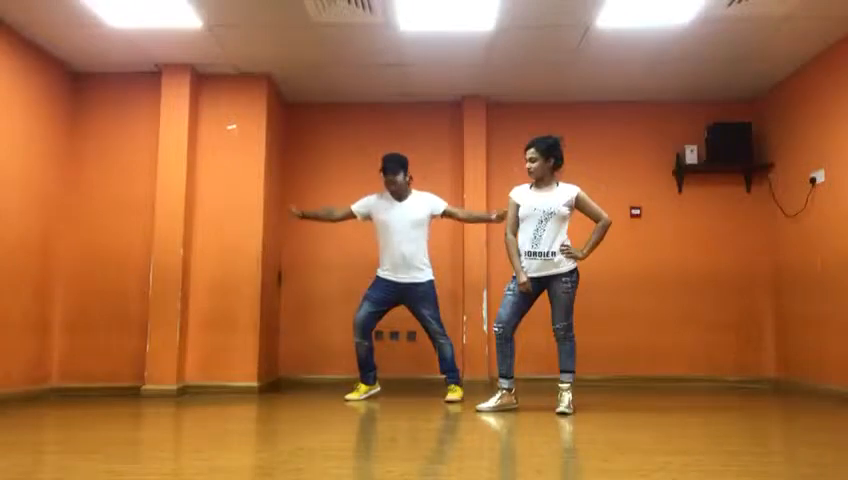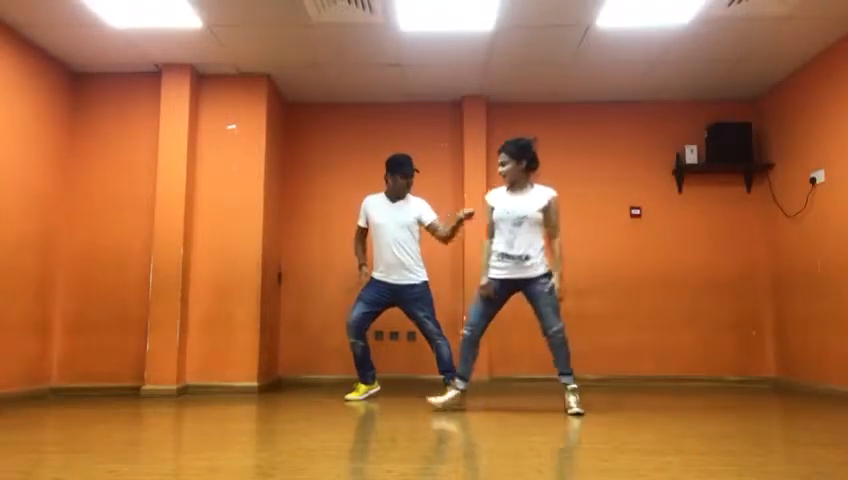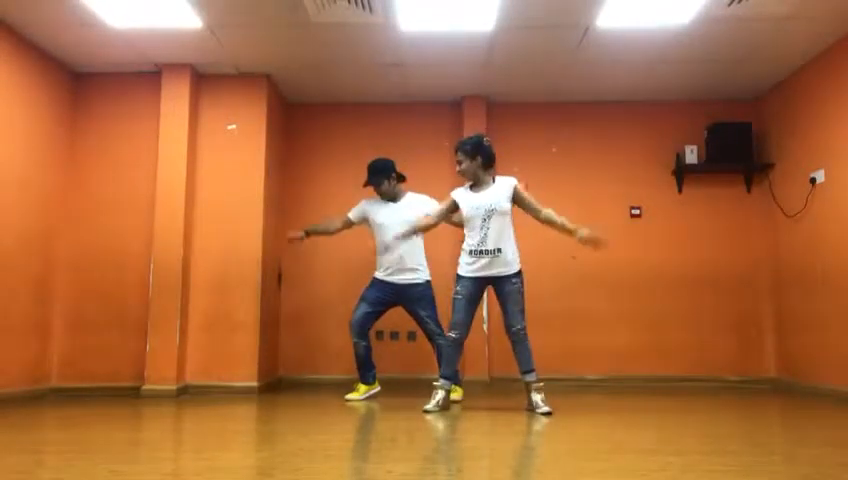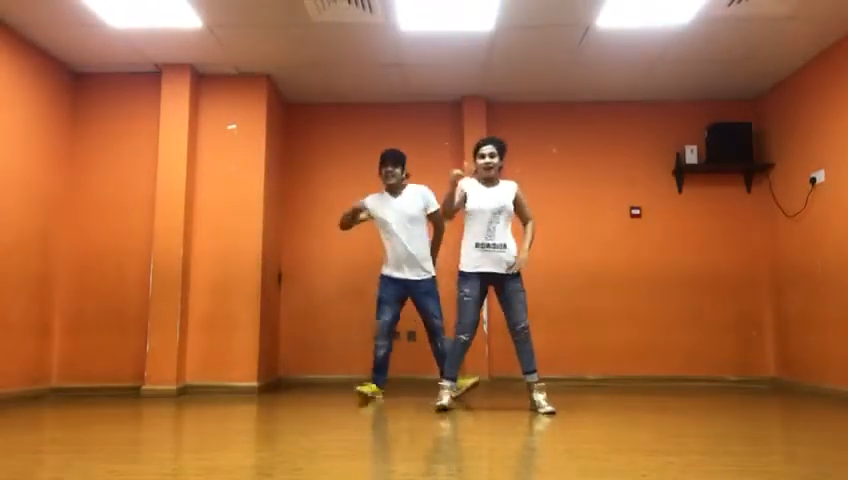
dt=1s
person 1, frame 1
left shoulder: (570, 192)
right shoulder: (518, 193)
left elbow: (604, 220)
right elbow: (510, 235)
left wrist: (584, 252)
right wrist: (519, 273)
left hip: (561, 272)
right hip: (527, 273)
left knee: (563, 331)
right knee: (502, 327)
left ankle: (566, 393)
right ankle: (506, 393)
person 1, frame 2
left shoulder: (546, 196)
right shoulder: (494, 197)
left elbow: (555, 237)
right elbow: (489, 238)
left wrist: (557, 275)
right wrist: (484, 275)
left hip: (536, 274)
right hip: (499, 275)
left knee: (555, 332)
right knee: (471, 331)
left ankle: (571, 393)
right ankle: (456, 390)
person 1, frame 3
left shoulder: (507, 186)
right shoulder: (459, 195)
left elbow: (540, 213)
right elbow: (431, 220)
left wrist: (576, 231)
right wrist: (398, 237)
left hip: (506, 270)
right hip: (469, 272)
left knee: (517, 331)
right knee: (456, 332)
left ankle: (534, 392)
right ankle: (442, 391)
person 1, frame 4
left shoulder: (511, 188)
right shoulder: (467, 186)
left elbow: (528, 221)
right elbow: (447, 214)
left wrist: (524, 251)
right wrist: (453, 187)
left hip: (506, 269)
right hip: (473, 269)
left knee: (520, 328)
right knee: (464, 332)
left ankle: (536, 392)
right ankle: (446, 387)
person 2, frame 1
left shoulder: (426, 200)
right shoulder: (373, 202)
left elbow: (460, 214)
right elbow: (337, 214)
left wrist: (491, 217)
right wrist: (304, 214)
left hip: (420, 282)
right hip: (386, 280)
left knee: (437, 332)
right knee: (361, 324)
left ankle: (454, 384)
right ankle: (368, 382)
person 2, frame 2
left shoulder: (419, 205)
right shoulder: (370, 203)
left elbow: (443, 236)
right elbow: (360, 237)
left wrist: (457, 222)
right wrist: (363, 264)
left hip: (413, 283)
right hip: (379, 281)
left knee: (433, 334)
right knee: (355, 325)
left ankle: (453, 383)
right ankle: (367, 382)
person 2, frame 3
left shoulder: (421, 202)
right shoulder: (368, 206)
left elbow: (452, 218)
right elbow: (338, 224)
right wrist: (307, 232)
left hip: (416, 282)
right hip: (383, 281)
left knee: (435, 333)
right knee: (358, 324)
left ankle: (453, 384)
right ankle: (368, 382)
person 2, frame 4
left shoulder: (421, 193)
right shoulder: (373, 201)
left elbow: (440, 223)
right elbow: (344, 225)
left wrist: (432, 255)
right wrist: (353, 212)
left hip: (423, 277)
right hip: (391, 277)
left knee: (436, 328)
right knee: (384, 328)
right ankle: (375, 384)
